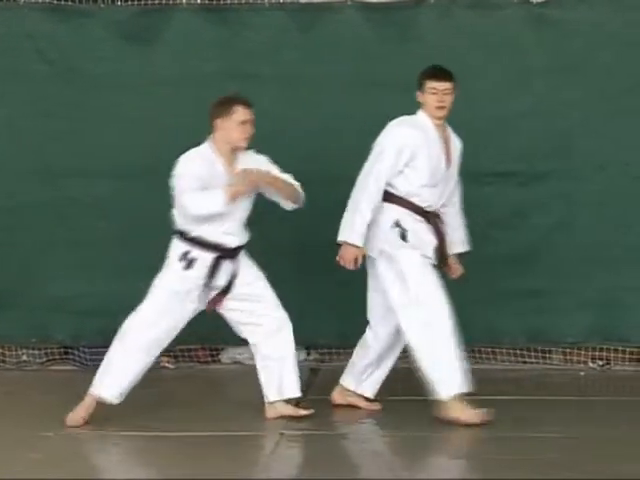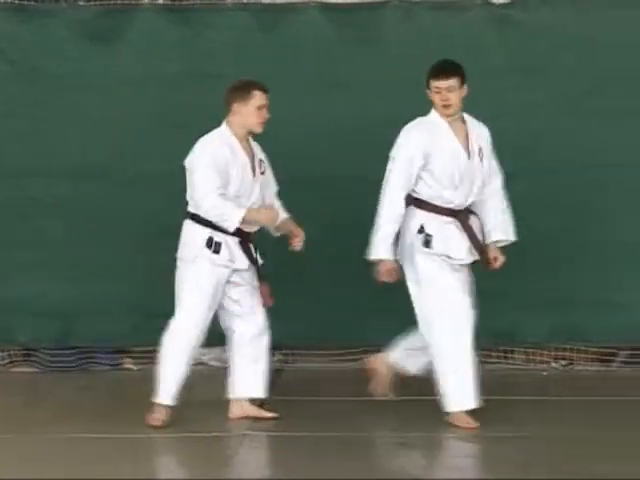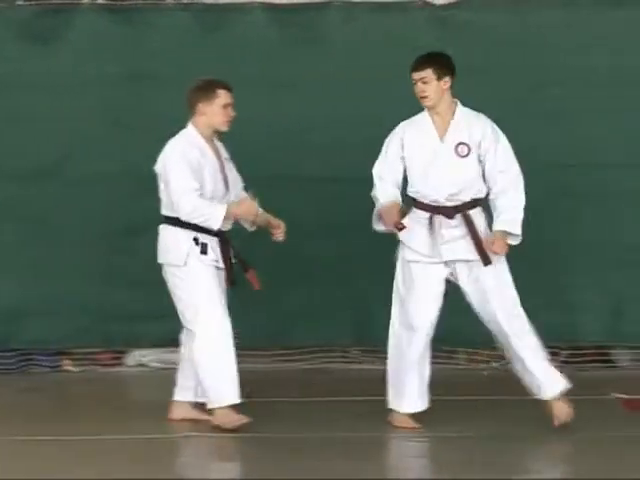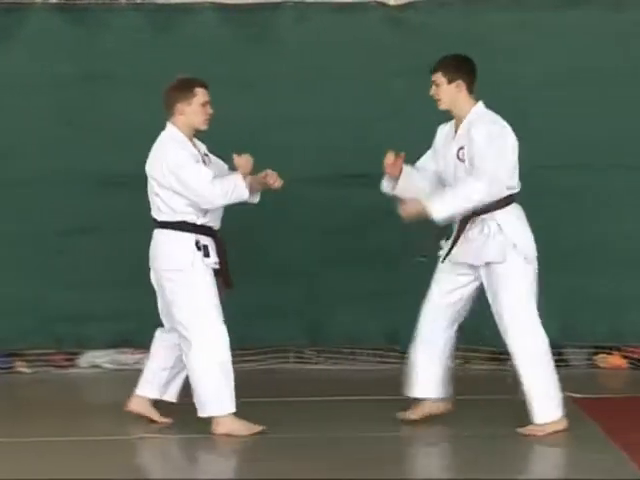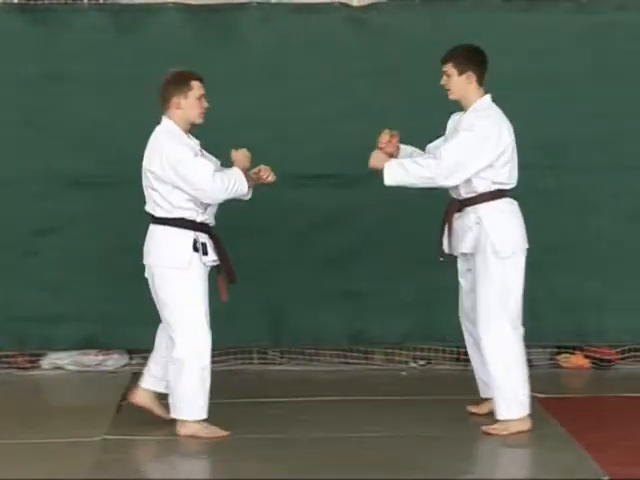
dt=0.3s
person 1, frame 1
left shoulder: (453, 141)
right shoulder: (402, 131)
left elbow: (450, 199)
right elbow: (369, 184)
left wrist: (453, 250)
right wrist: (352, 238)
left hip: (421, 234)
right hip: (396, 231)
left knee: (390, 319)
right knee: (430, 311)
left ankle: (350, 387)
right ankle: (450, 399)
person 1, frame 2
left shoulder: (479, 133)
right shoulder: (416, 134)
left elbow: (490, 188)
right elbow: (392, 195)
left wrist: (495, 240)
right wrist: (382, 251)
left hip: (461, 234)
right hip: (426, 236)
left knee: (455, 318)
right knee: (448, 323)
left ankle: (388, 362)
right ankle: (458, 405)
person 1, frame 3
left shoulder: (481, 128)
right shoulder: (405, 132)
left elbow: (507, 180)
right elbow: (384, 180)
left wrist: (505, 229)
right wrist: (387, 208)
left hip: (471, 233)
right hip: (422, 237)
left knee: (506, 314)
right knee: (412, 323)
left ankle: (552, 391)
right ankle: (403, 404)
person 1, frame 4
left shoulder: (491, 130)
right shoulder: (448, 133)
left elbow: (485, 184)
right elbow: (431, 178)
left wrist: (426, 205)
right wrist: (399, 174)
left hip: (502, 236)
right hip: (467, 237)
left knee: (520, 327)
right knee: (435, 317)
left ankle: (551, 415)
right ankle: (432, 396)
person 1, frame 5
left shoulder: (488, 124)
right shoulder: (461, 121)
left elbow: (445, 169)
right elbow: (432, 158)
left wrist: (387, 165)
right wrist: (398, 152)
left hip: (494, 227)
right hip: (471, 228)
left knee: (497, 322)
right knee: (475, 319)
left ankle: (516, 413)
right ankle: (497, 394)
person 2, frame 1
left shoulder: (253, 162)
right shoulder: (192, 163)
left elbow: (295, 196)
right elbow: (195, 206)
left wrist: (273, 181)
right wrist: (238, 188)
left hip: (234, 263)
right hip: (190, 261)
left knee: (274, 324)
right knee: (146, 327)
left ankle: (277, 400)
right ankle: (96, 398)
person 2, frame 2
left shoulder: (255, 152)
right shoulder: (210, 148)
left elbow: (268, 199)
right elbow: (207, 202)
left wrist: (287, 226)
right wrist: (251, 217)
left hip: (240, 248)
right hip: (205, 246)
left knee: (251, 325)
right knee: (189, 324)
left ankle: (241, 401)
right ankle: (163, 401)
person 2, frame 3
left shoulder: (218, 150)
right shoulder: (180, 150)
left elbow: (236, 196)
right elbow: (186, 206)
left wrist: (265, 220)
right wrist: (233, 212)
left hip: (211, 247)
right hip: (185, 248)
left knee: (207, 329)
right knee: (211, 327)
left ankle: (183, 404)
right ankle: (222, 406)
person 2, frame 4
left shoulder: (191, 147)
right shoulder: (170, 152)
left elbow: (222, 185)
right elbow: (212, 194)
left wrist: (261, 180)
right wrist: (243, 174)
left hip: (189, 250)
right hip: (181, 250)
left knee: (178, 330)
right knee: (207, 334)
left ankle: (143, 398)
right ankle: (222, 417)
person 2, frame 5
left shoulder: (182, 142)
right shoulder: (168, 146)
left elbow: (215, 181)
right elbow: (213, 187)
left wrist: (253, 175)
right wrist: (240, 168)
left hip: (183, 246)
right hip: (175, 246)
left knee: (180, 327)
right knee: (192, 334)
left ankle: (147, 390)
right ankle: (189, 419)
